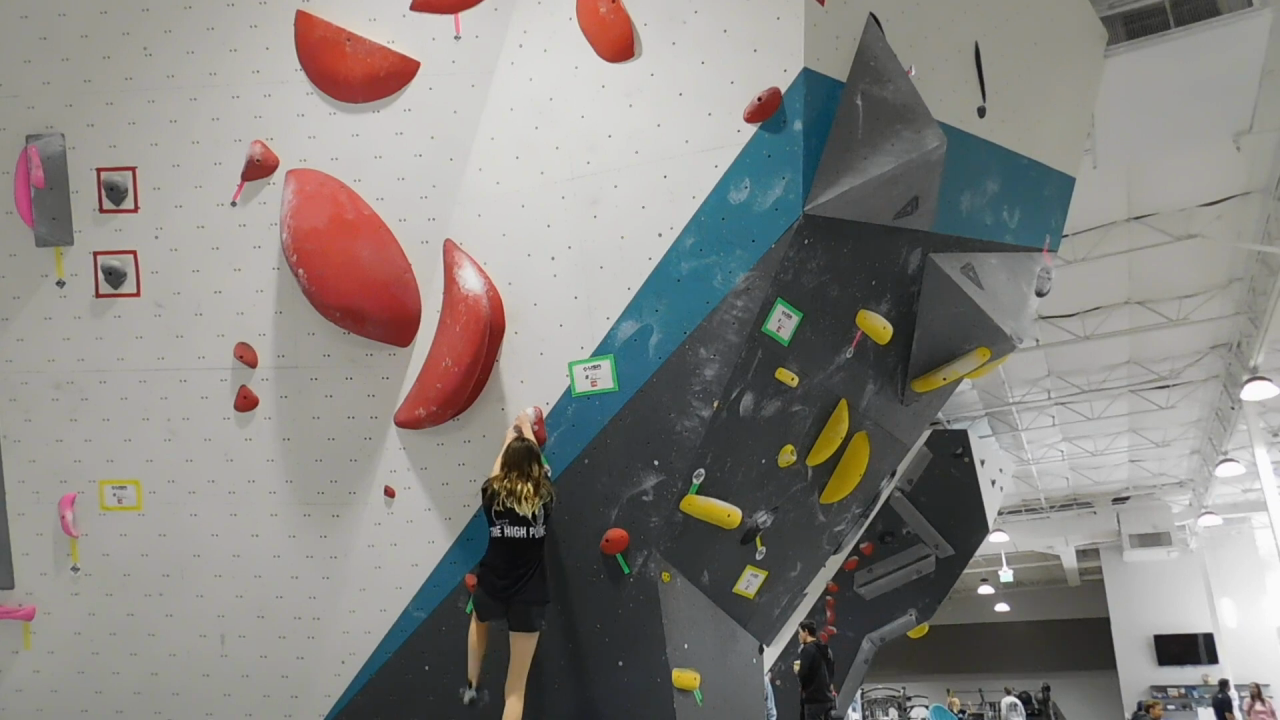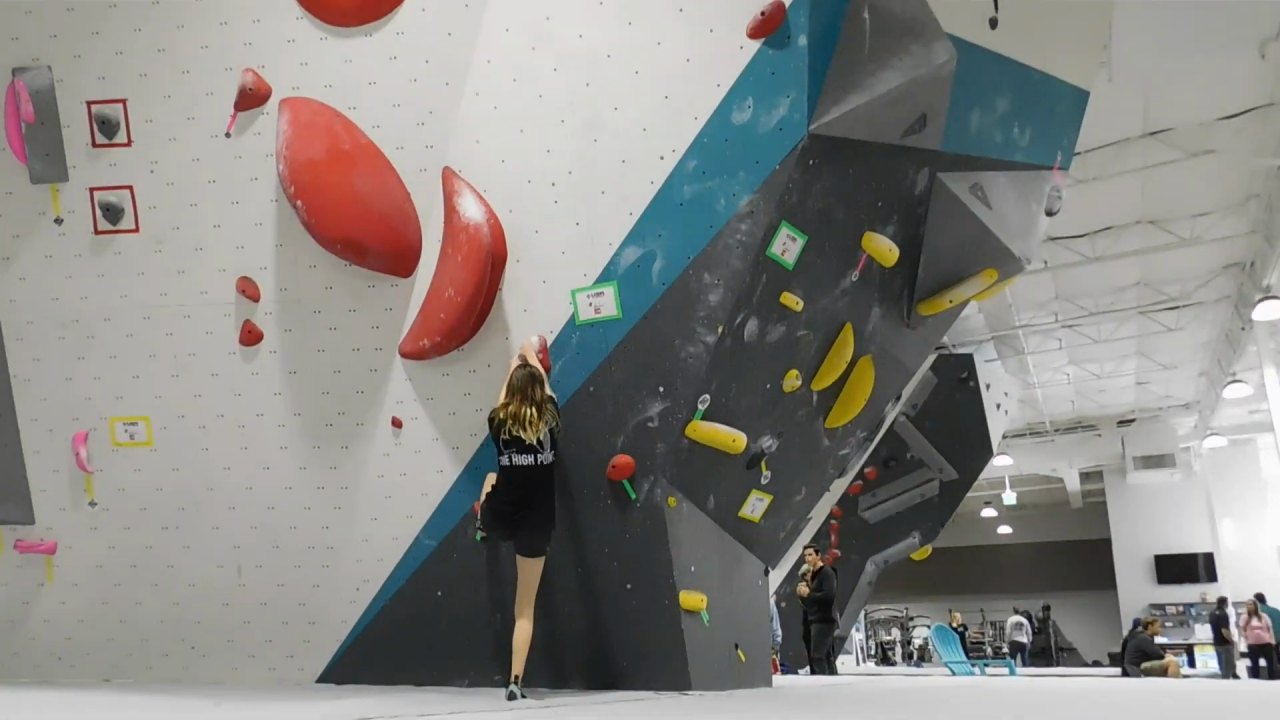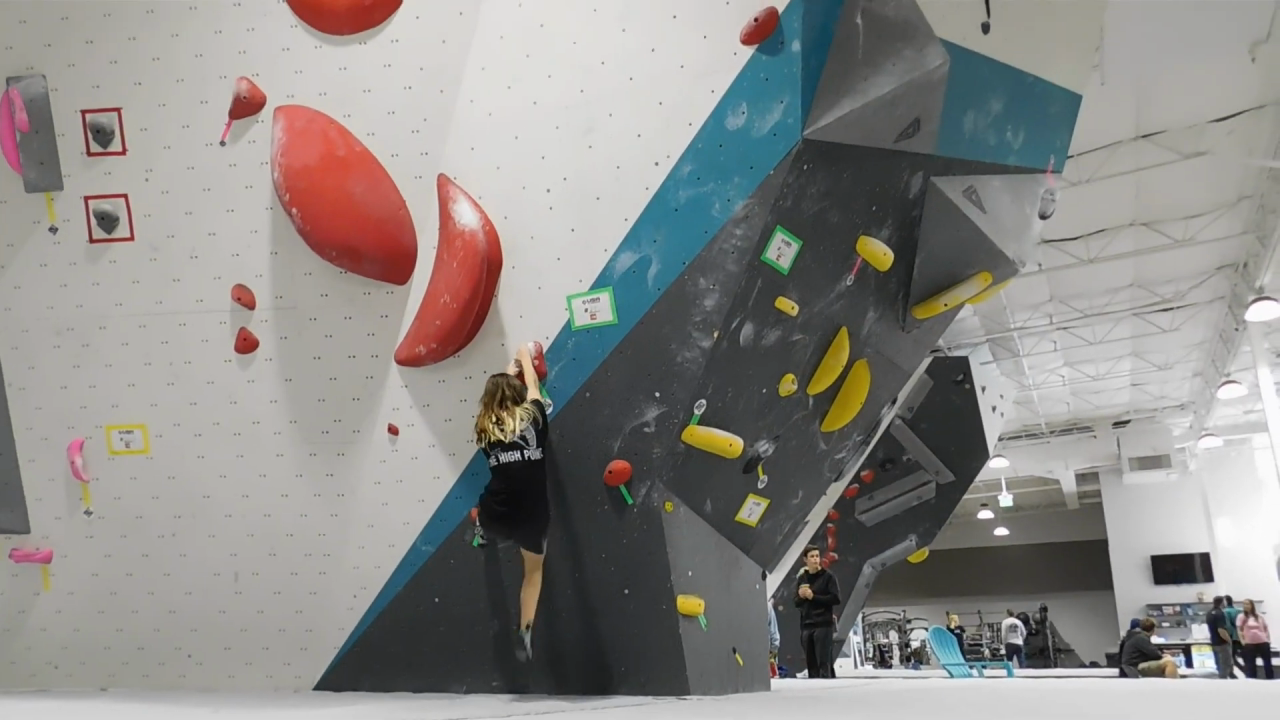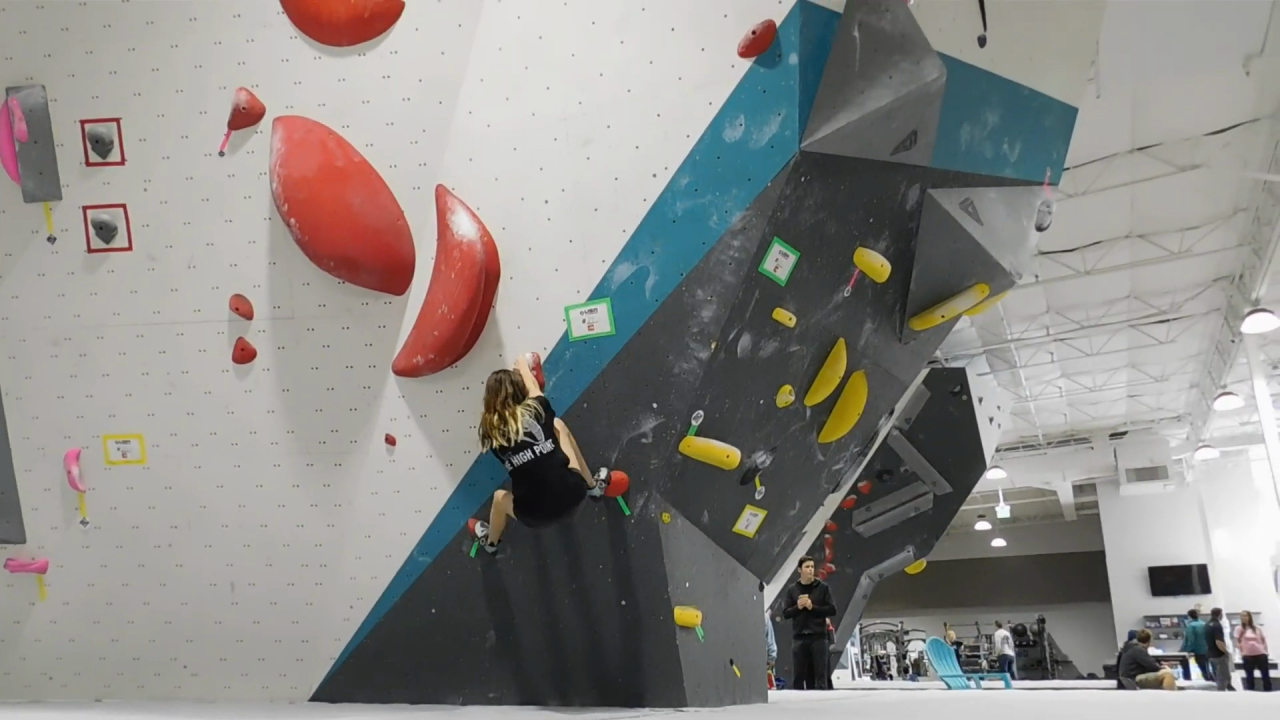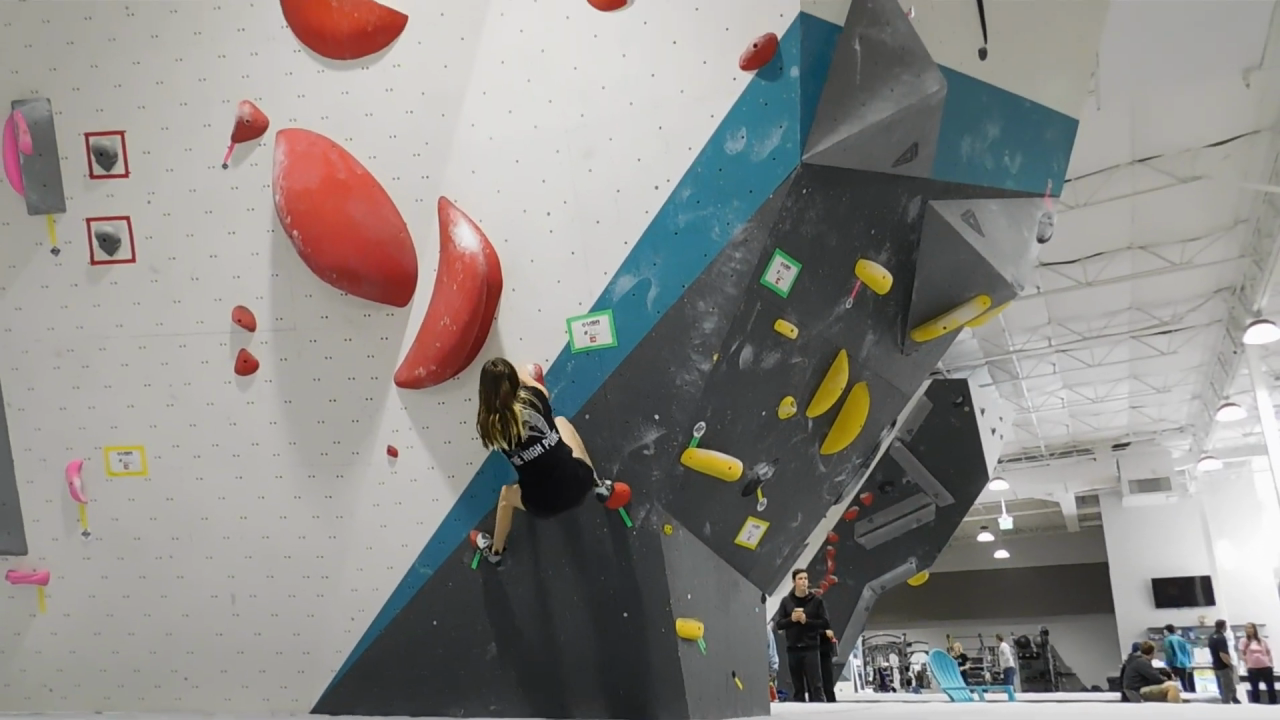
dt=0.5s
person 1, frame 1
left shoulder: (492, 492)
right shoulder: (544, 492)
left elbow: (498, 469)
right elbow: (534, 459)
left wrist: (510, 438)
right wrist: (527, 430)
left hip: (491, 591)
right hip: (530, 599)
left knee: (480, 623)
right knee: (516, 686)
left ankle: (472, 686)
person 1, frame 2
left shoulder: (498, 421)
right shoulder: (550, 418)
left elbow: (506, 399)
right elbow: (542, 383)
left wrist: (515, 366)
right wrist: (531, 357)
left hip: (498, 519)
right hip: (536, 525)
right knee: (525, 609)
left ankle: (481, 527)
right ankle: (515, 683)
person 1, frame 3
left shoulder: (485, 427)
right shoulder: (533, 416)
left elbow: (497, 390)
right elbow: (533, 387)
left wrist: (509, 373)
right wrist: (525, 359)
left hip: (494, 519)
right hip: (532, 518)
right knee: (534, 571)
left ankle: (483, 533)
right ankle: (525, 631)
person 1, frame 4
left shoulder: (490, 430)
right shoulder: (535, 409)
right elbow: (534, 388)
right wrist: (523, 367)
left hip: (534, 515)
right hip: (572, 495)
left knee: (500, 498)
right knee: (557, 424)
left ankle: (491, 542)
right ankle: (592, 485)
person 1, frame 5
left shoulder: (489, 424)
right shoulder: (531, 397)
right wrist: (525, 377)
left hip: (544, 504)
right hip: (579, 482)
left knee: (506, 494)
right knee: (561, 422)
left ankle: (495, 551)
right ankle: (598, 485)
